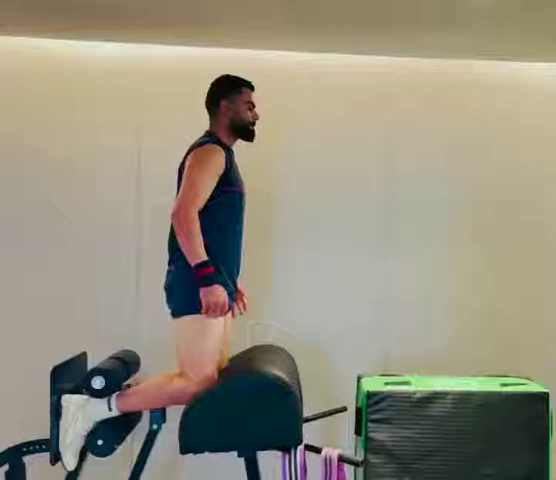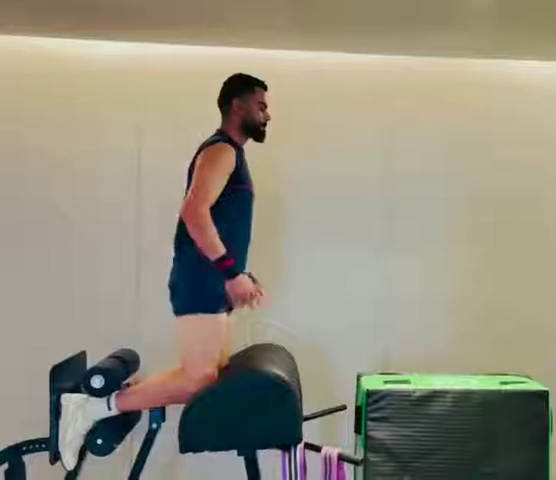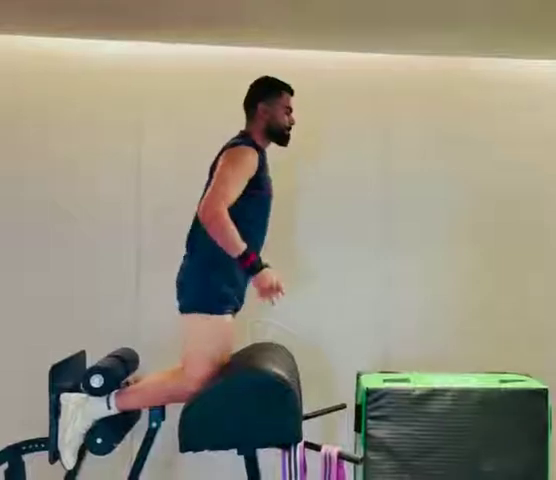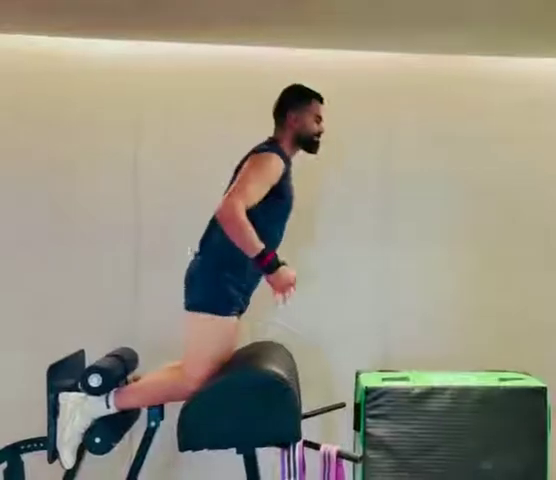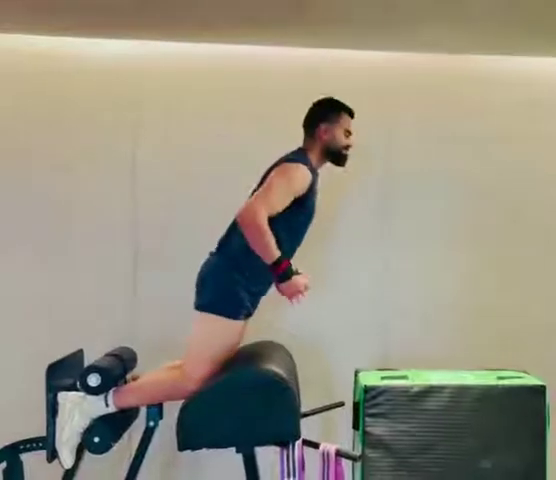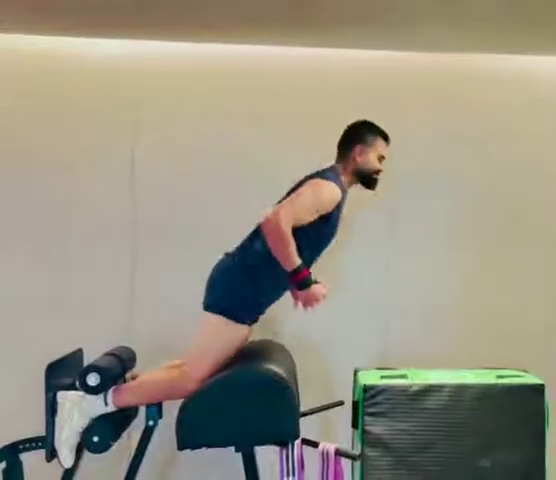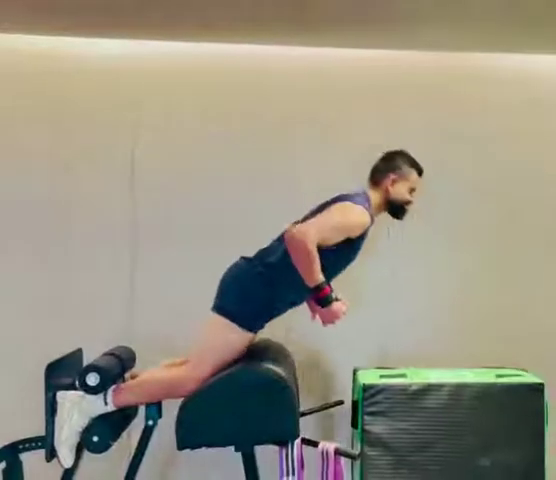
dt=0.2s
person 1, frame 1
left shoulder: (221, 156)
right shoulder: (210, 152)
right elbow: (183, 215)
left wrist: (229, 281)
right wrist: (209, 279)
left hip: (211, 283)
right hip: (198, 285)
left knee: (211, 376)
right knee: (199, 383)
left ankle: (114, 395)
right ankle: (93, 408)
person 1, frame 2
left shoulder: (231, 154)
right shoulder: (221, 150)
right elbow: (194, 211)
left wrist: (234, 275)
right wrist: (232, 271)
left hip: (214, 283)
right hip: (202, 282)
left knee: (205, 375)
right knee: (199, 382)
left ankle: (116, 394)
right ankle: (94, 407)
person 1, frame 3
left shoulder: (252, 156)
right shoulder: (244, 153)
right elbow: (211, 210)
left wrist: (253, 270)
right wrist: (255, 266)
left hip: (221, 282)
right hip: (210, 281)
left knee: (204, 374)
right knee: (198, 381)
left ankle: (109, 390)
right ankle: (94, 407)
person 1, frame 4
left shoulder: (276, 161)
right shoulder: (271, 159)
right elbow: (230, 211)
left wrist: (268, 267)
right wrist: (272, 264)
left hip: (228, 283)
right hip: (218, 282)
left knee: (209, 372)
right knee: (195, 379)
left ankle: (108, 391)
right ankle: (93, 405)
person 1, frame 5
left shoulder: (302, 171)
right shoulder: (299, 171)
right elbow: (250, 215)
left wrist: (281, 272)
right wrist: (284, 272)
left hip: (236, 286)
right hip: (230, 285)
left knee: (202, 372)
right knee: (193, 379)
left ankle: (108, 387)
right ankle: (91, 404)
person 1, frame 6
left shoulder: (329, 186)
right shoulder: (330, 189)
right elbow: (274, 223)
left wrist: (296, 278)
right wrist: (302, 279)
left hip: (242, 286)
right hip: (240, 288)
left knee: (194, 370)
right knee: (192, 379)
right ankle: (90, 404)
person 1, frame 7
left shoulder: (352, 207)
right shoulder: (358, 214)
right elbow: (299, 238)
left wrist: (311, 292)
right wrist: (325, 296)
left hip: (252, 288)
right hip: (251, 292)
left knee: (195, 369)
right knee: (192, 378)
right ankle: (90, 404)
